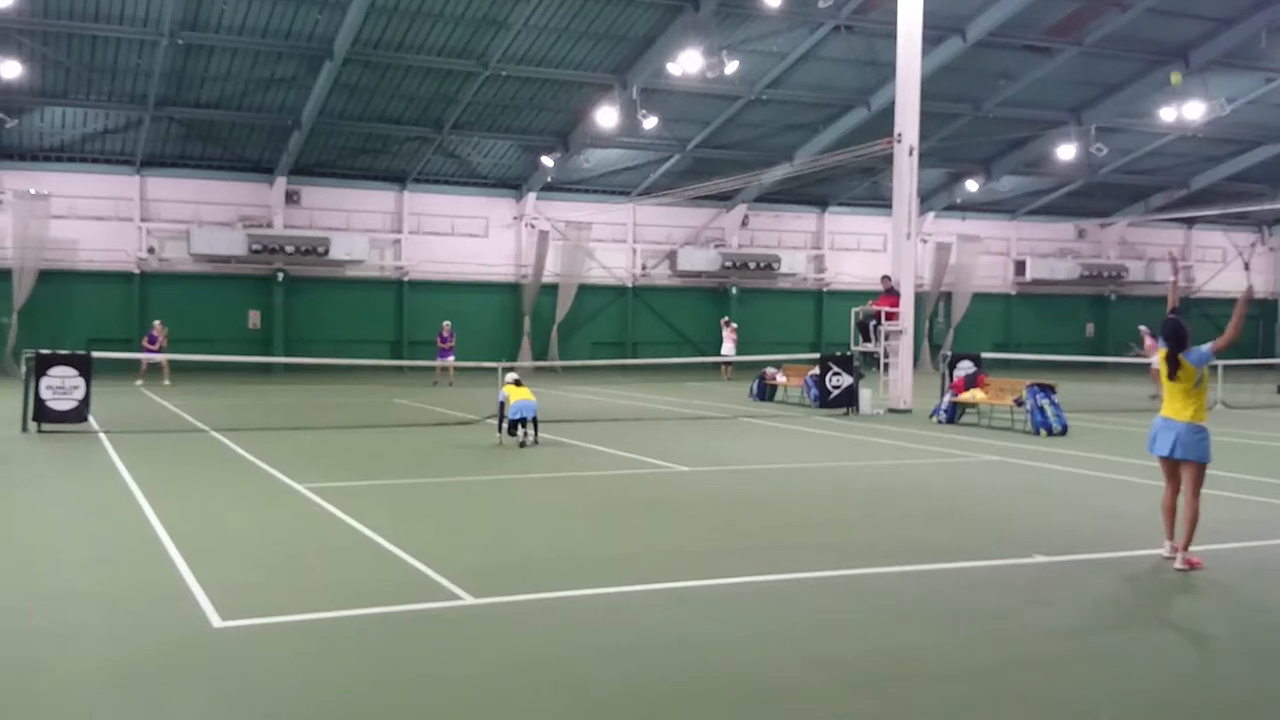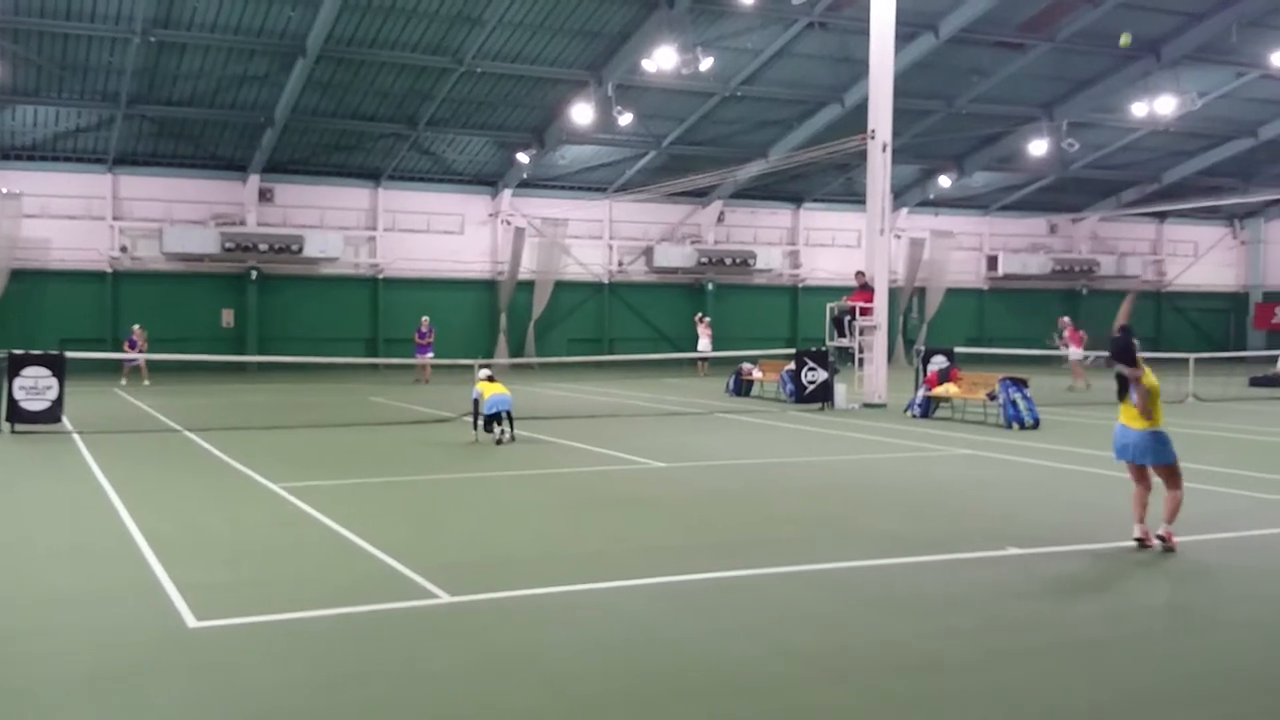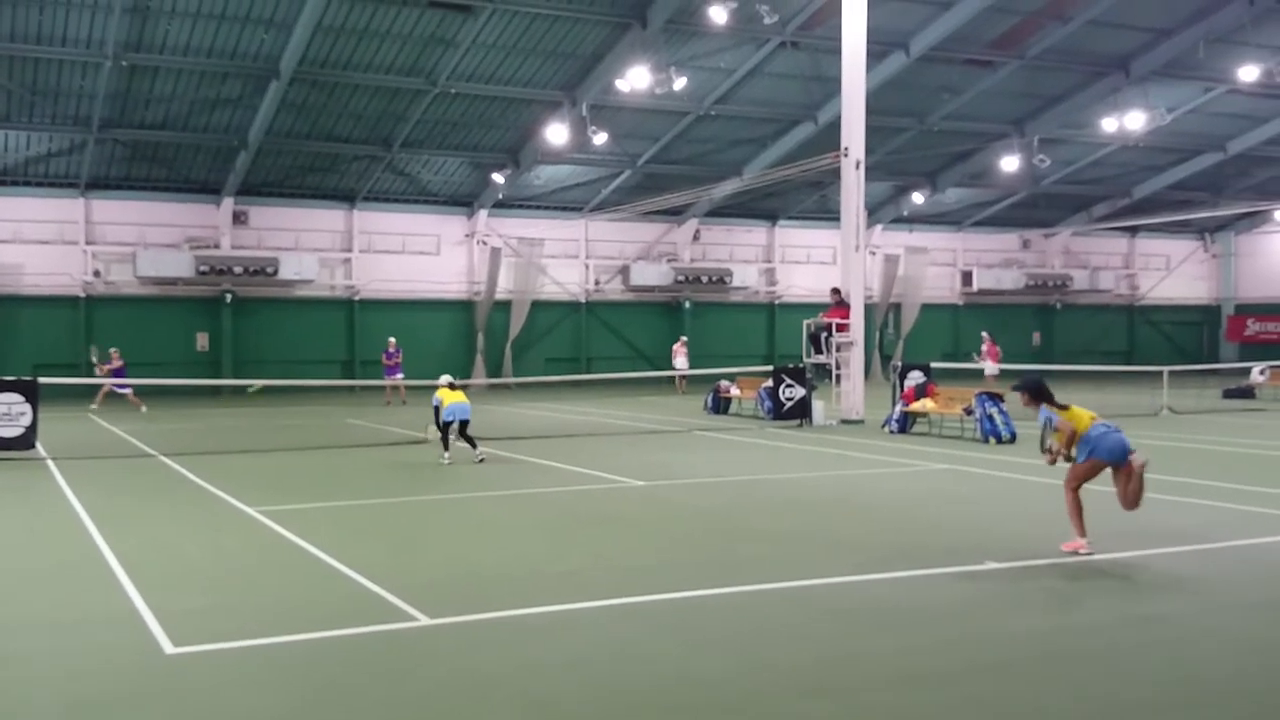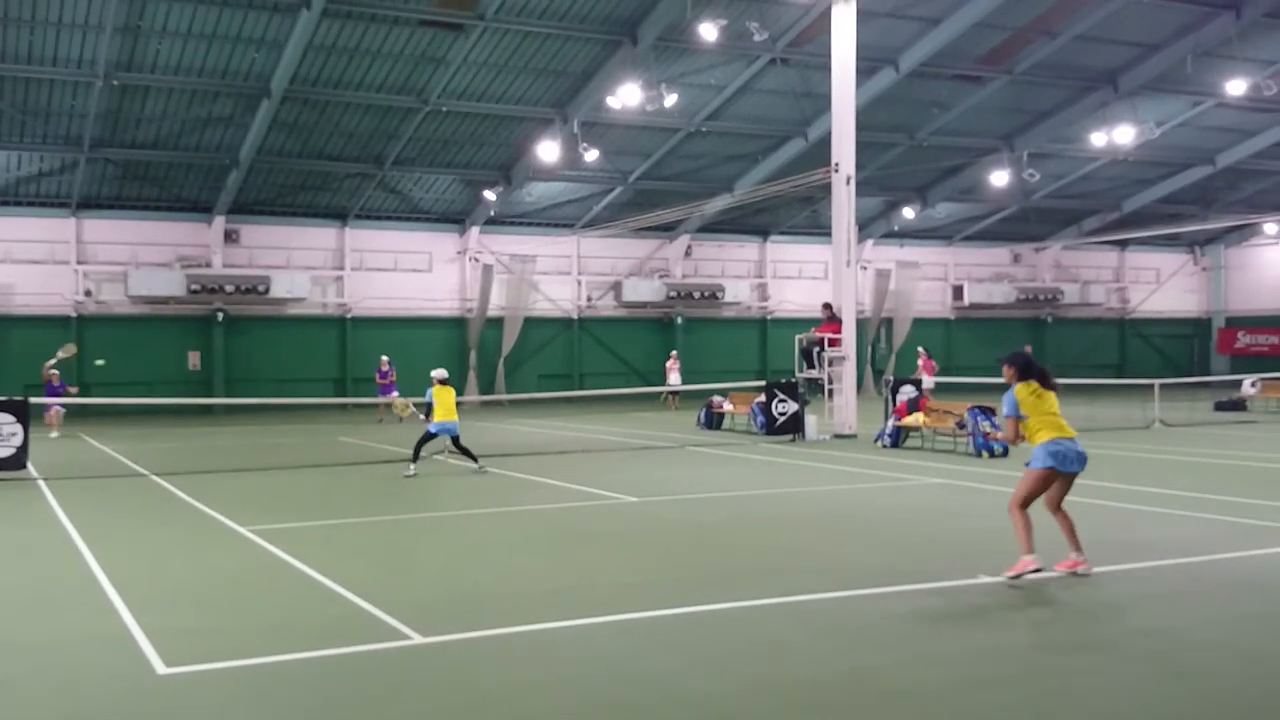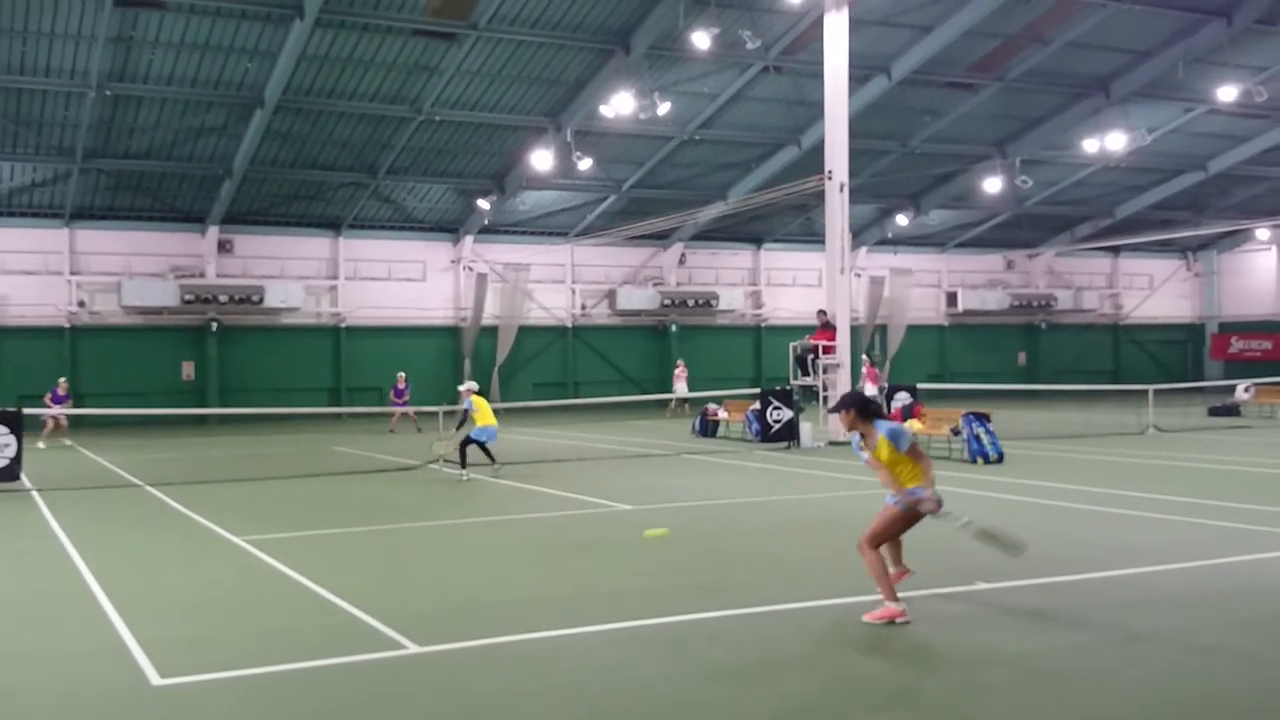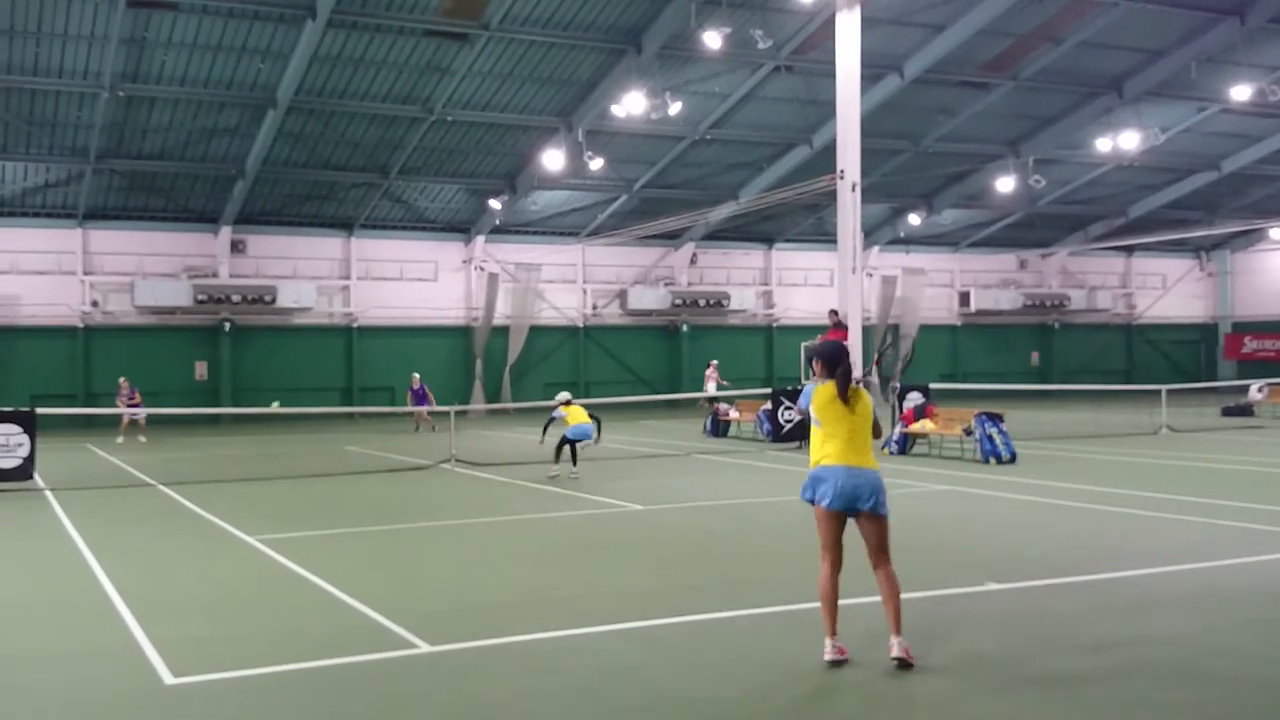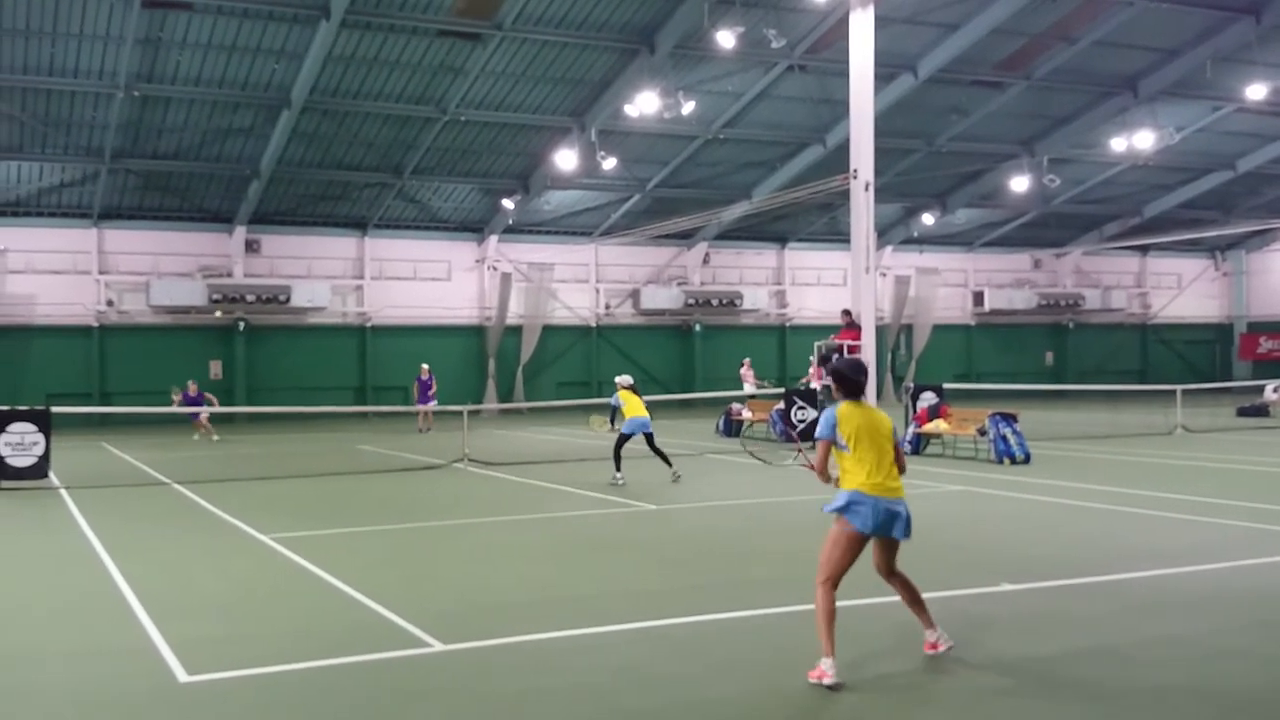
dt=0.7s
person 1, frame 1
left shoulder: (1164, 353)
right shoulder: (1194, 358)
left elbow: (1171, 313)
right elbow: (1230, 337)
left wrist: (1174, 277)
right wrist: (1244, 301)
left hip: (1164, 428)
right hip: (1190, 433)
left knee: (1171, 489)
right knee: (1191, 495)
left ankle: (1169, 544)
right ankle: (1183, 555)
person 1, frame 2
left shoulder: (1122, 363)
right shoulder: (1143, 383)
left elbow: (1119, 329)
right elbow: (1146, 413)
left wrist: (1128, 301)
right wrist: (1137, 382)
left hip: (1126, 435)
right hip: (1149, 439)
left knee: (1142, 486)
right knee: (1174, 489)
left ankle: (1139, 528)
right ankle: (1165, 529)
person 1, frame 3
left shoulder: (1045, 411)
right shoulder: (1053, 406)
left elbow: (1070, 430)
right elbow: (1068, 430)
left wrist: (1060, 453)
right wrist: (1058, 453)
left hip: (1099, 443)
right hip: (1116, 438)
left knee: (1071, 486)
right knee: (1130, 503)
left ankle: (1081, 541)
person 1, frame 4
left shoulder: (1012, 395)
right shoulder: (1045, 389)
left elbow: (1012, 437)
left wrist: (998, 435)
right wrist: (1024, 434)
left hip: (1050, 451)
right hip: (1071, 448)
left knee: (1016, 505)
right knee: (1053, 505)
left ankle: (1029, 558)
right ankle: (1078, 558)
person 1, frame 5
left shoulder: (889, 431)
right shoulder: (858, 440)
left elbow: (922, 458)
right elbow: (881, 471)
left wrist: (929, 492)
right wrist: (902, 497)
left hip: (917, 493)
right hip: (903, 492)
left knee: (867, 544)
right knee: (886, 530)
left ankle: (894, 606)
right ankle: (898, 569)
person 1, frame 6
left shoulder: (814, 390)
right shoulder: (863, 397)
left hip: (830, 477)
right hip: (867, 478)
left knee: (830, 563)
right knee: (881, 565)
left ankle: (832, 643)
right ankle: (898, 643)
person 1, frame 7
left shoulder: (833, 415)
right shoulder: (883, 418)
left elbow: (820, 465)
right elbow: (900, 465)
left wrist: (825, 475)
left hip: (859, 505)
right hip: (893, 504)
left knee: (825, 583)
right knee: (887, 571)
left ankle: (827, 663)
right ankle: (935, 634)
